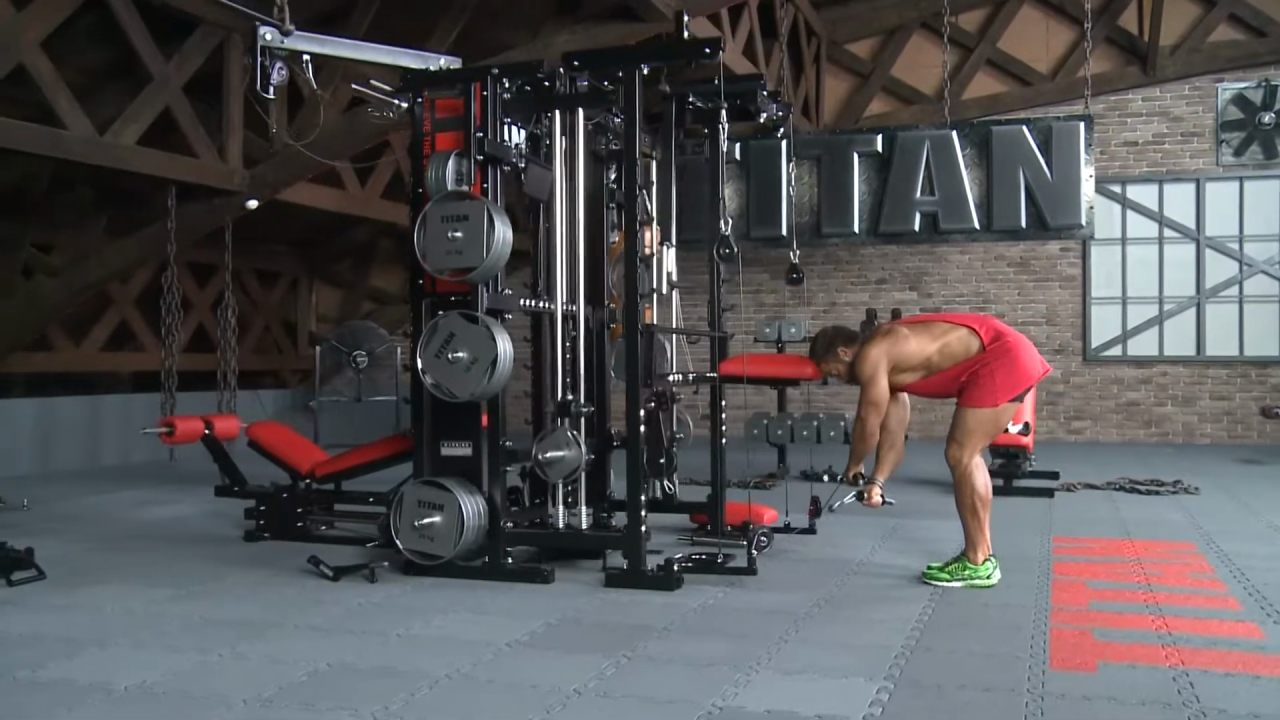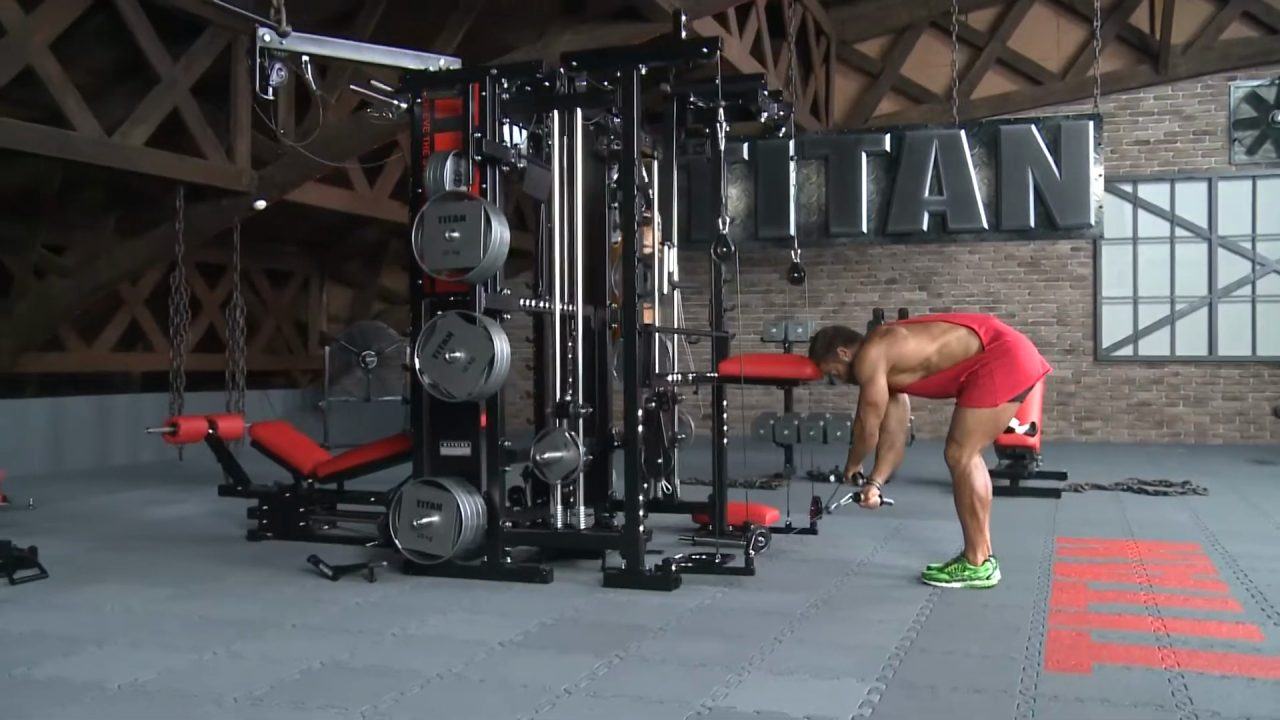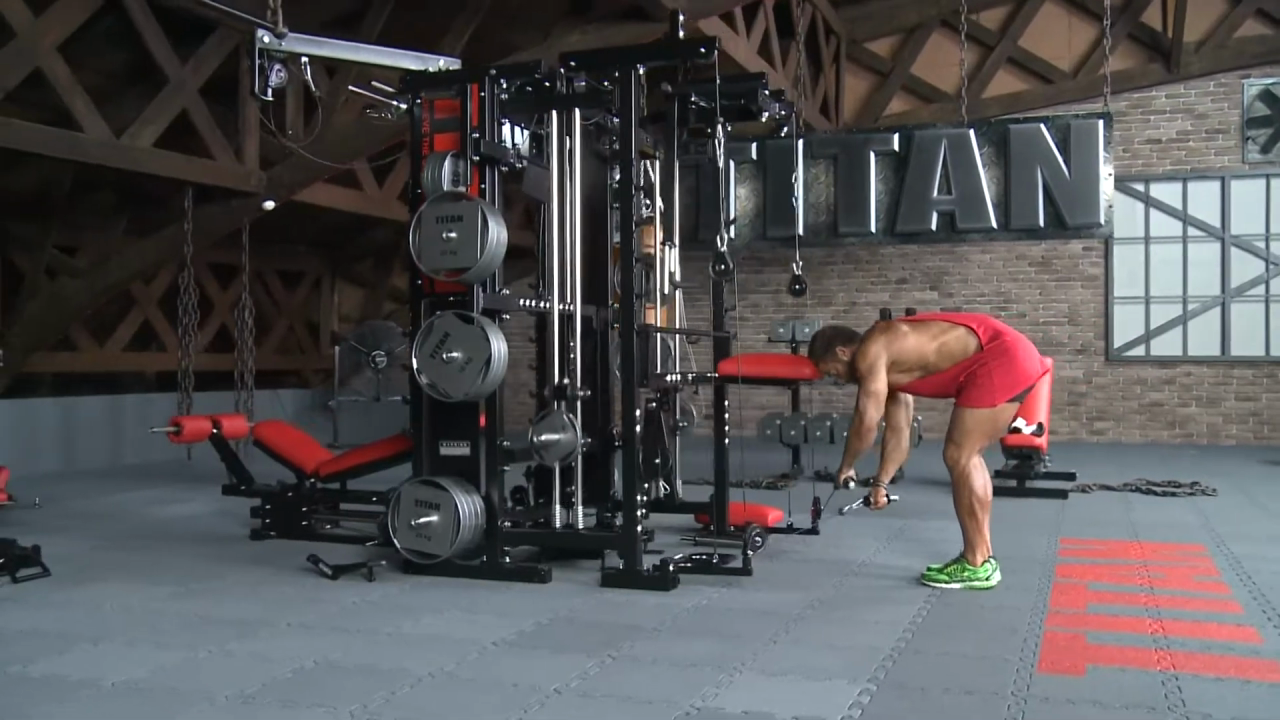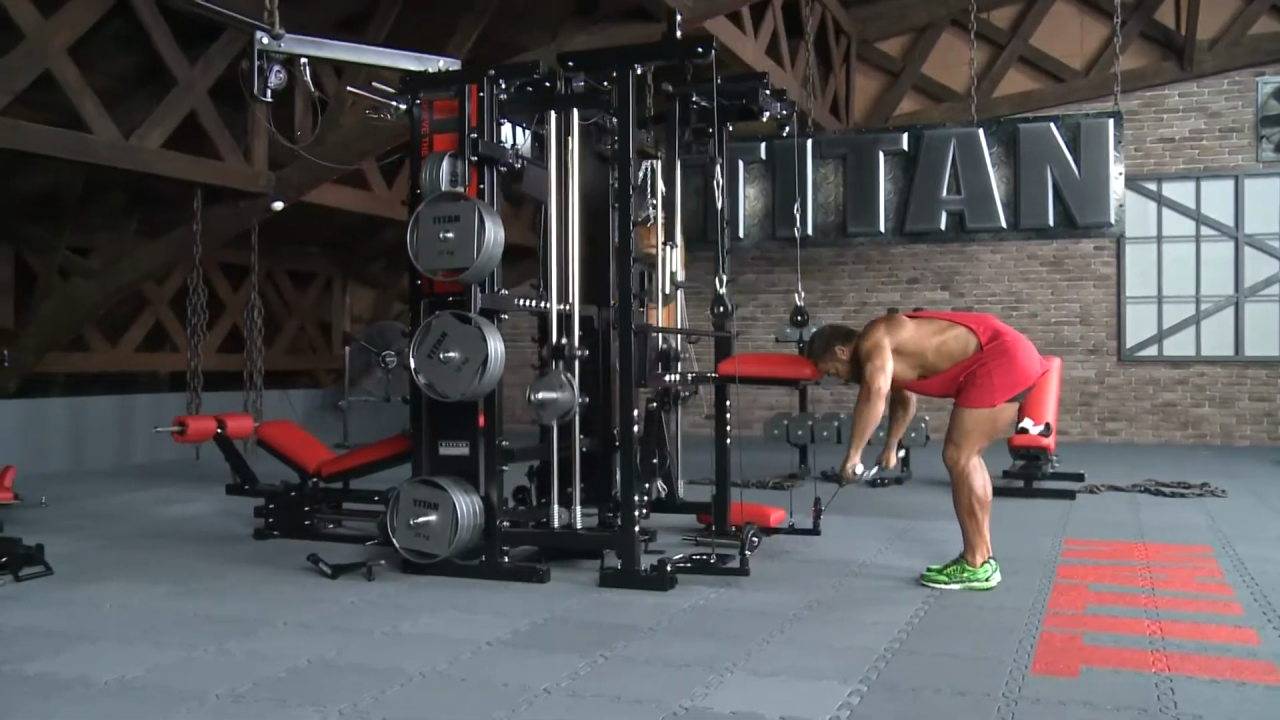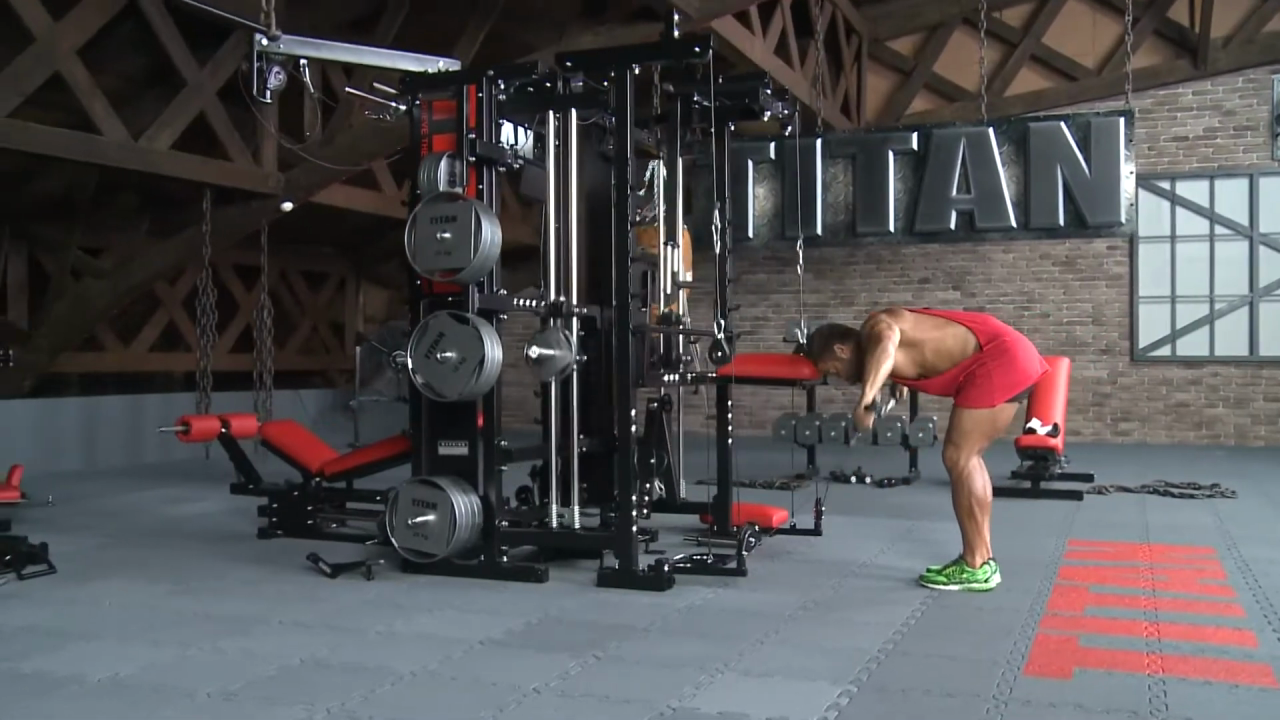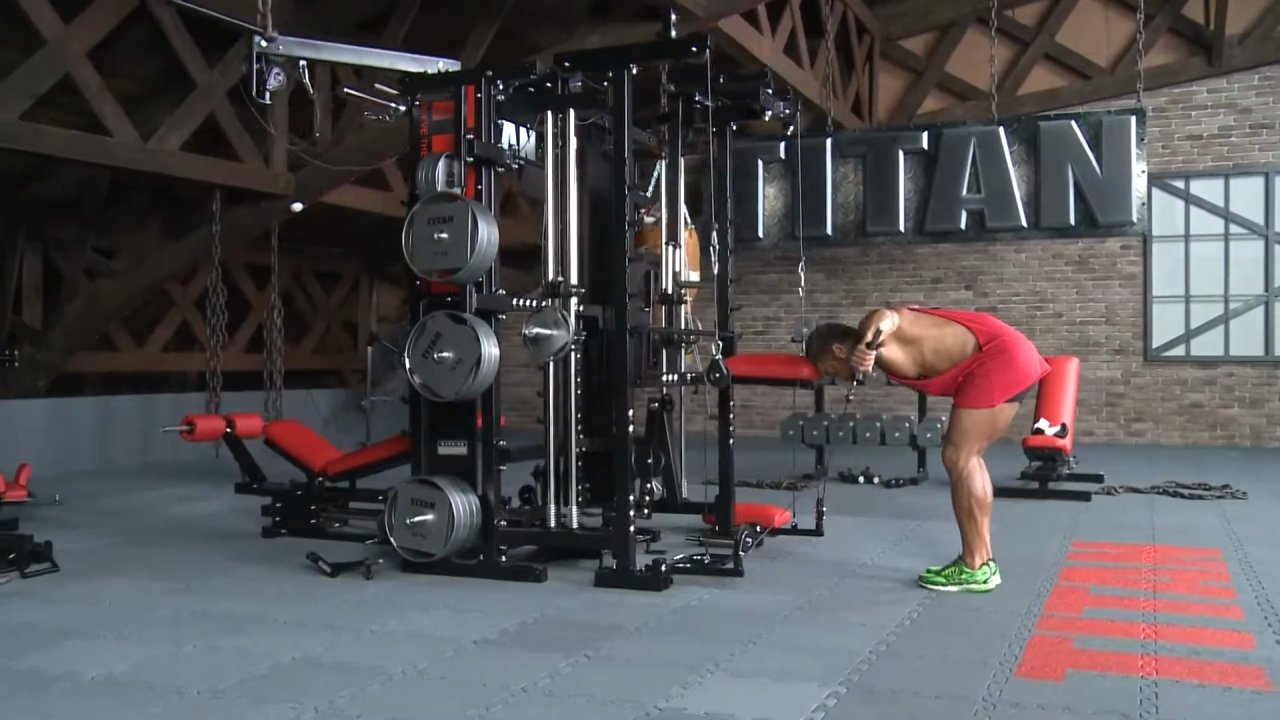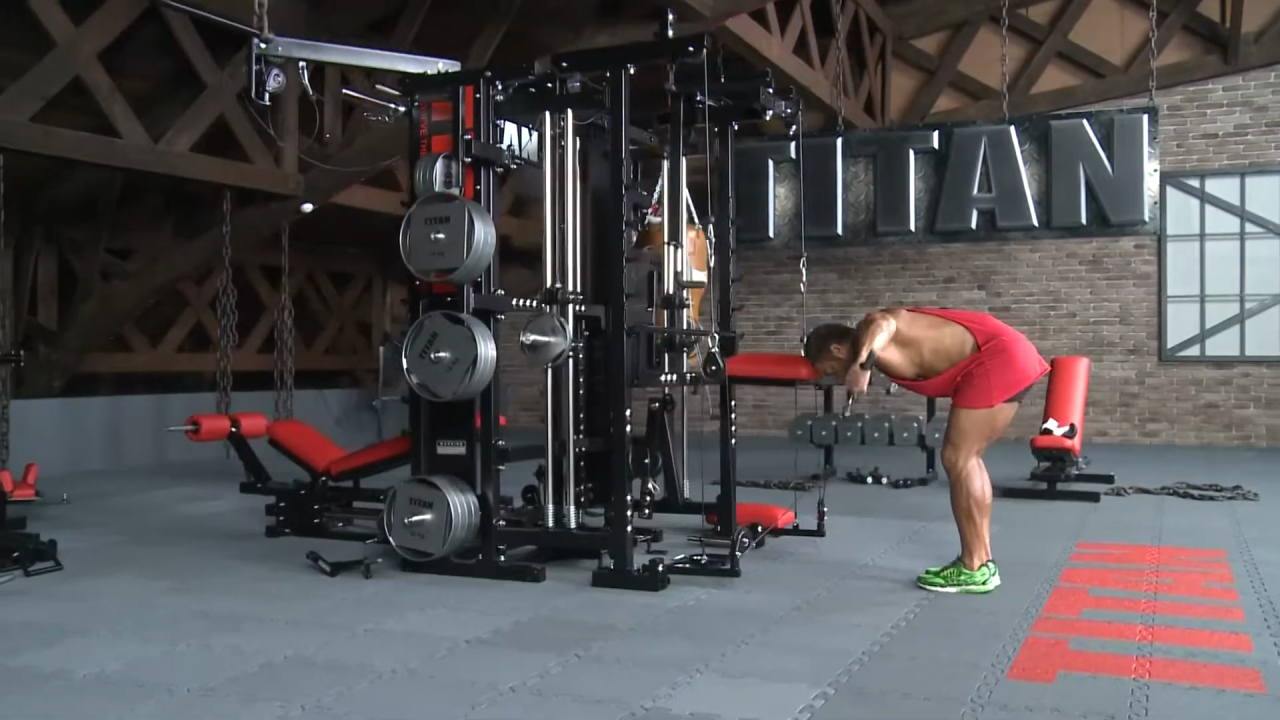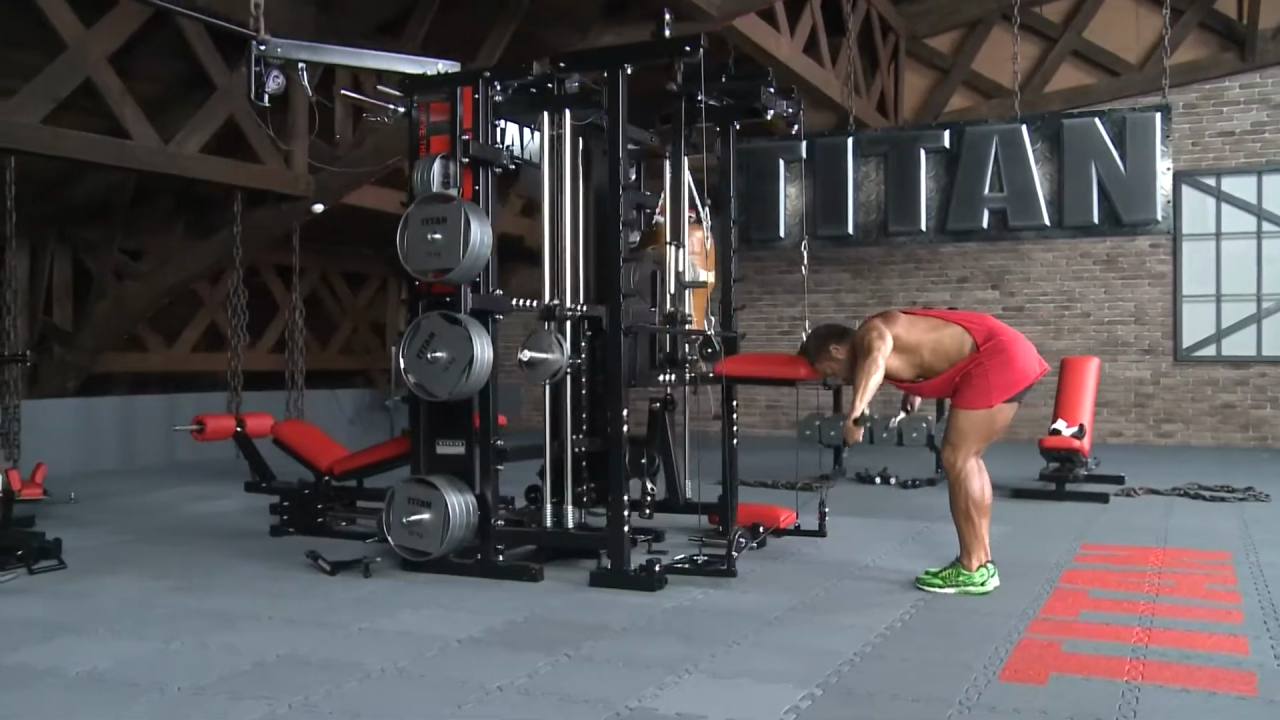
dt=0.2s
person 1, frame 1
left shoulder: (872, 356)
right shoulder: (889, 361)
left elbow: (868, 425)
right elbow: (892, 433)
left wrist: (853, 466)
right wrist: (876, 482)
left hip: (1002, 360)
right hip: (1009, 355)
left knee: (960, 456)
right knee: (967, 455)
left ankle: (978, 564)
right ankle: (981, 556)
person 1, frame 2
left shoulder: (871, 356)
right shoulder: (888, 364)
left elbow: (868, 426)
right elbow: (892, 434)
left wrist: (853, 468)
right wrist: (874, 483)
left hip: (1002, 360)
right hip: (1009, 355)
left knee: (960, 457)
right knee: (967, 456)
left ankle: (977, 565)
right ankle: (981, 557)
person 1, frame 3
left shoulder: (870, 352)
right shoulder: (887, 362)
left elbow: (867, 419)
right elbow: (897, 429)
left wrist: (846, 468)
right wrist: (881, 483)
left hip: (1001, 360)
right hip: (1008, 356)
left knee: (959, 457)
right knee: (967, 457)
left ankle: (977, 566)
right ankle: (982, 558)
person 1, frame 4
left shoulder: (871, 342)
right shoulder: (886, 349)
left elbow: (875, 387)
right elbow: (902, 393)
left wrist: (854, 454)
right wrist: (891, 446)
left hip: (1000, 360)
right hip: (1008, 354)
left knee: (959, 458)
right knee: (967, 457)
left ankle: (977, 567)
right ankle: (982, 559)
person 1, frame 5
left shoulder: (871, 334)
right shoulder: (884, 329)
left elbow: (886, 337)
left wrist: (866, 398)
right wrist: (899, 383)
left hip: (999, 359)
right hip: (1009, 354)
left knee: (958, 458)
right knee: (967, 457)
left ankle: (976, 568)
right ankle: (983, 561)
person 1, frame 6
left shoulder: (868, 331)
right shoulder: (880, 339)
left elbow: (885, 317)
left wrist: (867, 344)
left hip: (998, 359)
right hip: (1009, 354)
left knee: (958, 459)
right knee: (968, 458)
left ankle: (975, 569)
right ankle: (983, 561)
person 1, frame 7
left shoulder: (867, 332)
right shoulder: (875, 340)
left elbow: (881, 327)
left wrist: (860, 363)
left hip: (997, 359)
right hip: (1008, 352)
left knee: (957, 459)
right knee: (967, 458)
left ankle: (974, 570)
right ankle: (982, 562)
person 1, frame 8
left shoulder: (868, 334)
right shoulder: (887, 336)
left elbow: (876, 357)
left wrist: (856, 412)
right wrist: (912, 397)
left hip: (996, 359)
right hip: (1009, 353)
left knee: (957, 460)
right knee: (967, 459)
left ankle: (972, 571)
right ankle: (982, 564)
